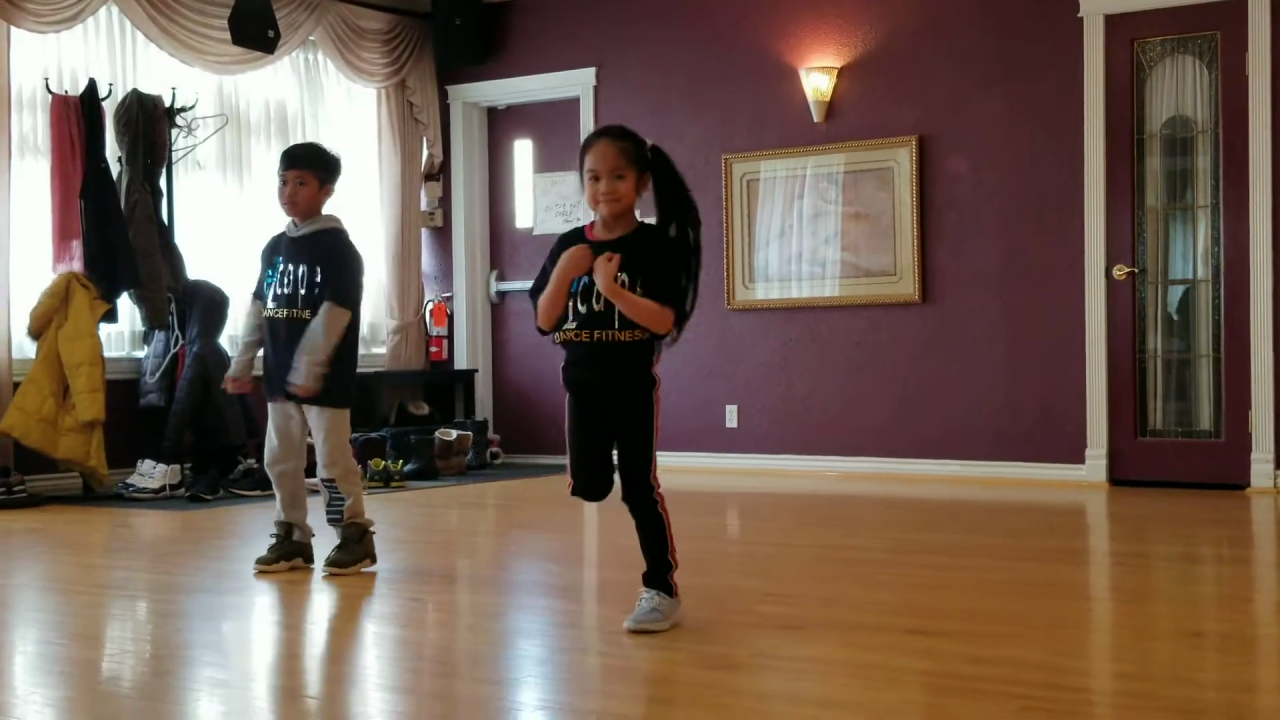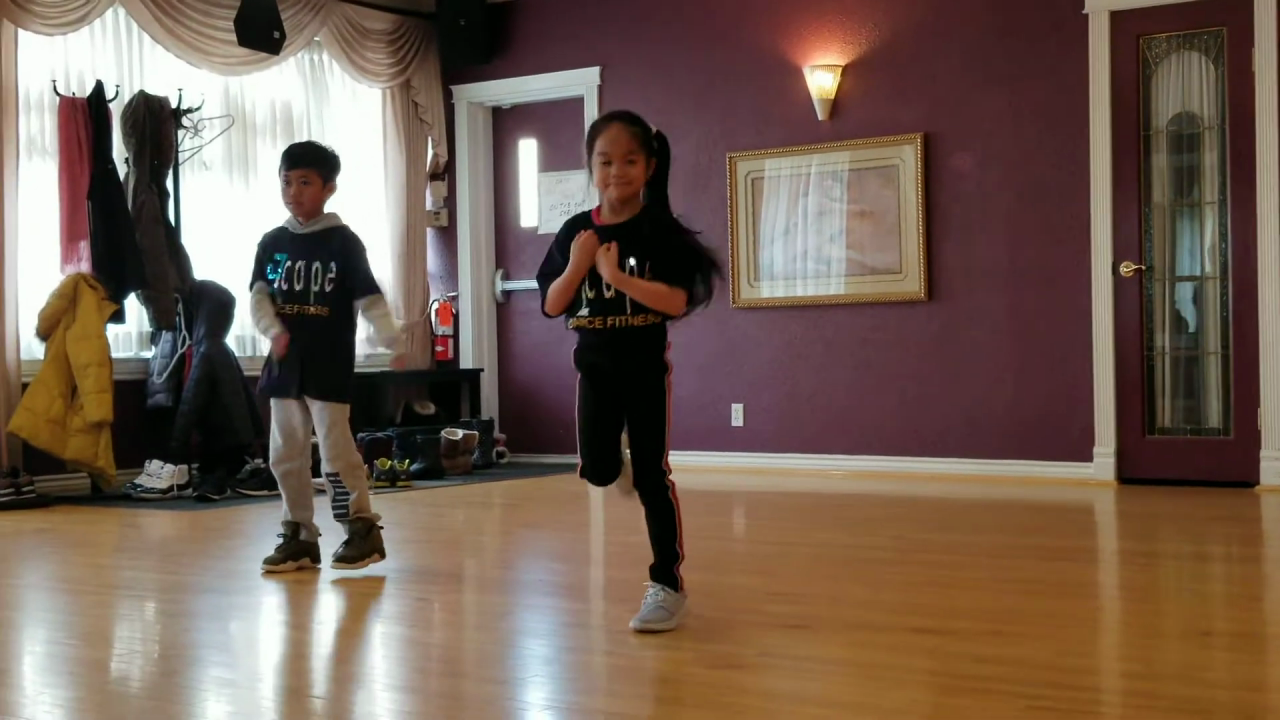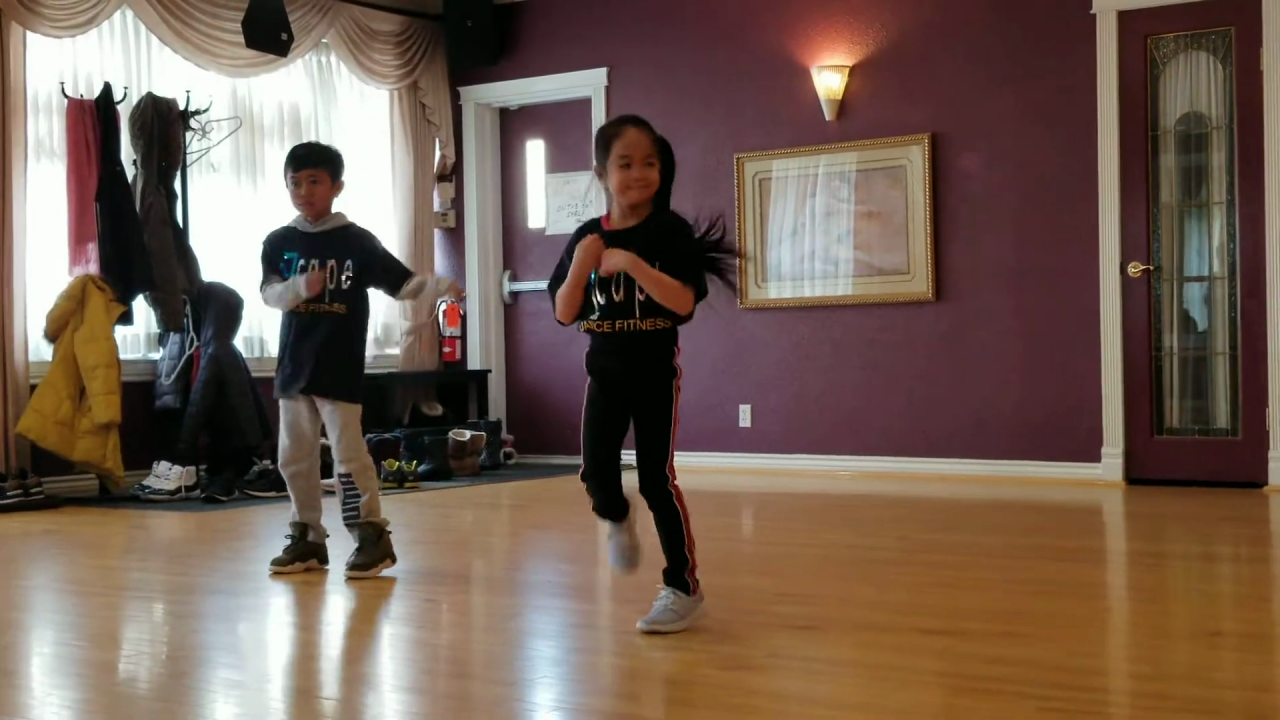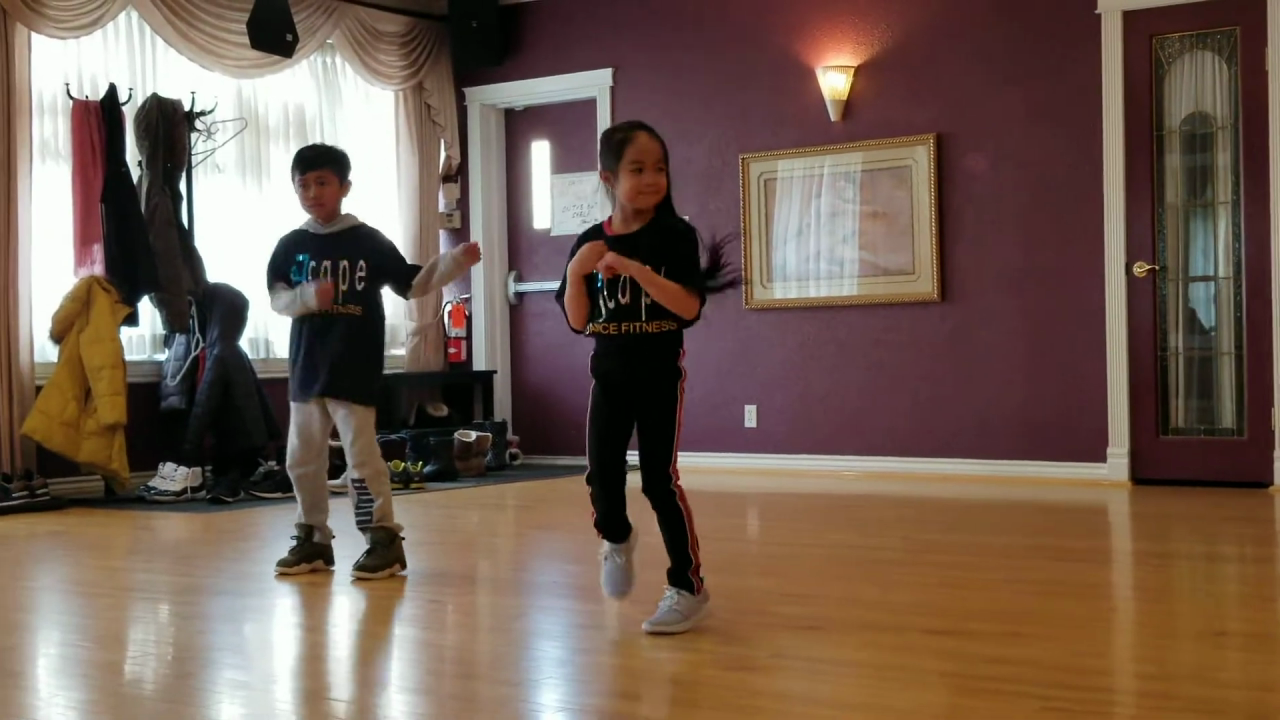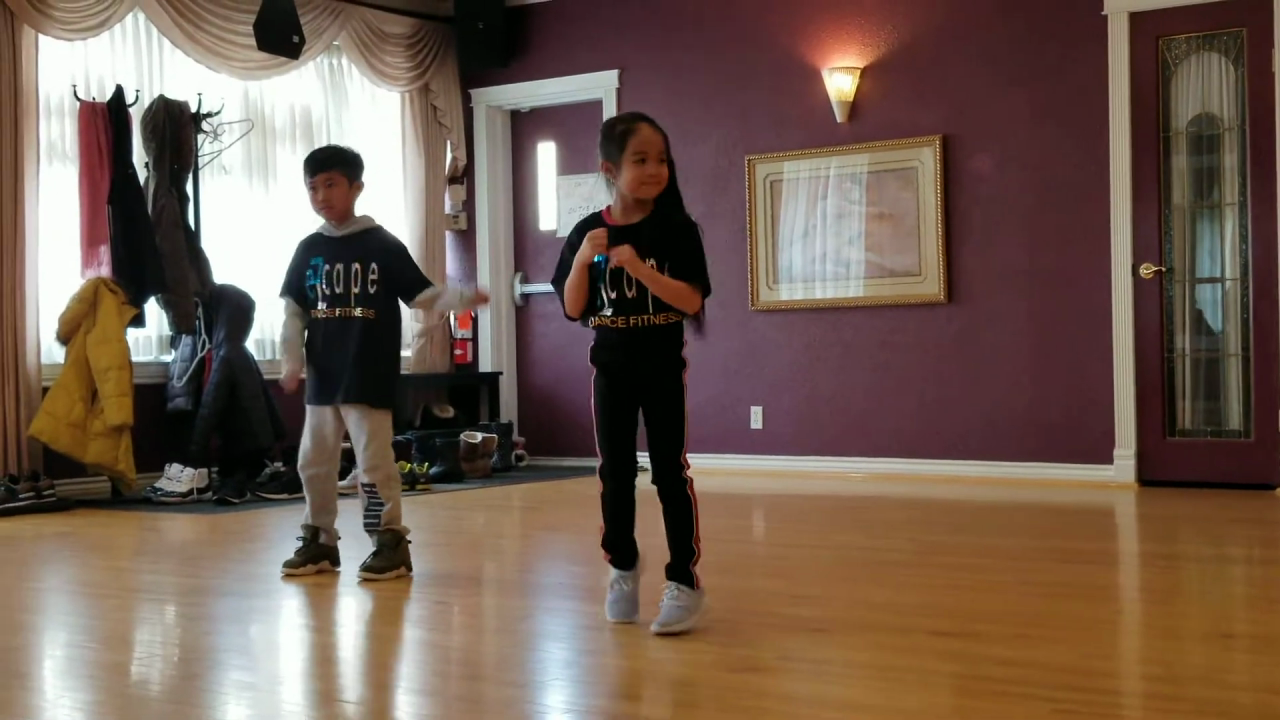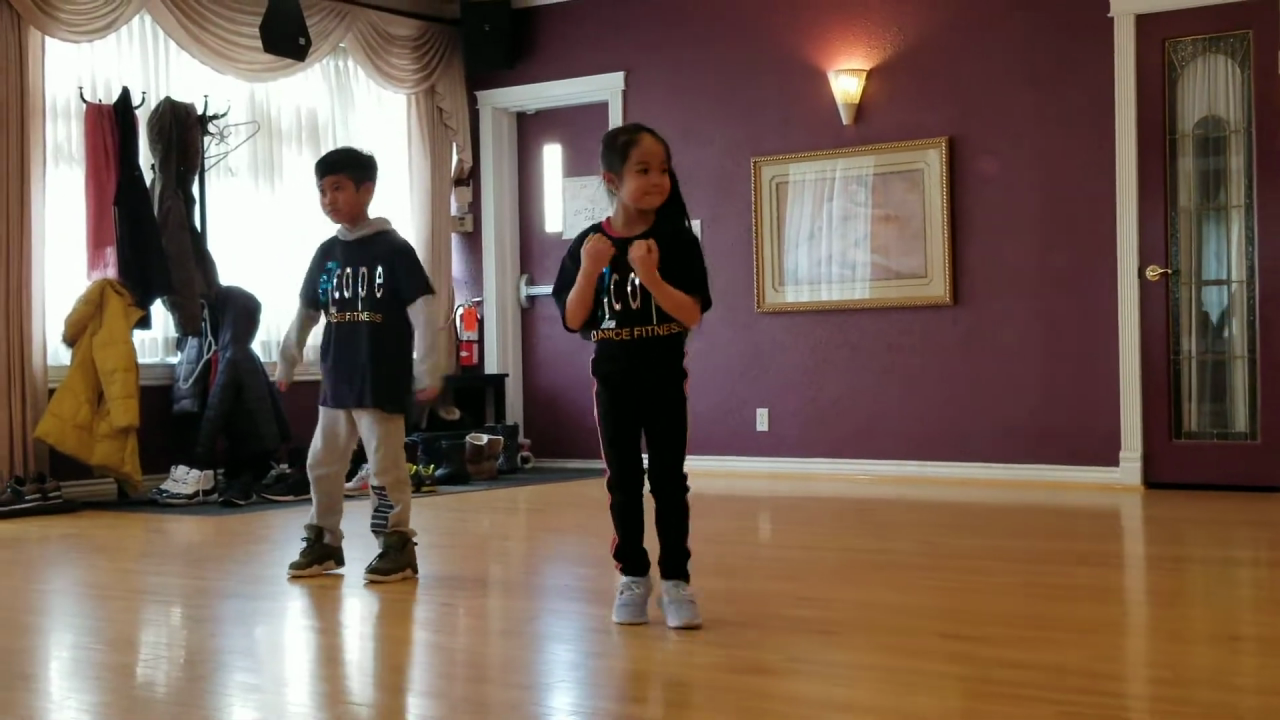
dt=0.1s
person 1, frame 1
left shoulder: (656, 245)
right shoulder: (568, 246)
left elbow: (666, 322)
right elbow: (545, 321)
left wrist: (612, 289)
right wrist: (562, 276)
left hip: (634, 382)
right hip: (582, 382)
left knee: (639, 486)
right knee: (588, 483)
left ankle: (661, 588)
right ankle: (595, 476)
person 1, frame 2
left shoulder: (663, 229)
right shoulder: (576, 231)
left elbow: (679, 302)
right elbow: (551, 307)
left wrist: (620, 277)
right wrist: (577, 266)
left hip: (646, 365)
right hip: (594, 364)
left knee: (651, 473)
right knee: (594, 465)
left ankle: (668, 583)
right ankle: (614, 463)
person 1, frame 3
left shoulder: (671, 230)
right shoulder: (586, 237)
left elbow: (684, 301)
right elbow: (563, 314)
left wrist: (632, 265)
right wrist: (578, 269)
left hip: (656, 370)
right hip: (604, 370)
left knee: (657, 478)
right knee: (595, 473)
left ankle: (682, 586)
right ankle: (618, 519)
person 1, frame 4
left shoulder: (675, 235)
right shoulder: (590, 243)
left elbow: (690, 307)
right elbow: (577, 322)
left wrist: (634, 271)
right wrist: (574, 276)
left hip: (660, 372)
right hip: (609, 372)
left knee: (660, 480)
right knee: (601, 476)
left ankle: (686, 586)
right ankle: (616, 538)
person 1, frame 5
left shoulder: (676, 227)
right shoulder: (587, 232)
left elbow: (692, 301)
right elbow: (573, 310)
left wrist: (638, 267)
right wrist: (581, 262)
left hip: (662, 365)
right hip: (610, 366)
left knee: (670, 471)
right knee: (614, 471)
left ankle: (684, 582)
right ankle: (622, 568)
person 1, frame 6
left shoulder: (678, 238)
right shoulder: (589, 244)
left elbow: (692, 315)
right elbow: (572, 320)
left wrist: (650, 277)
right wrist: (588, 273)
left hip: (664, 376)
right hip: (611, 377)
left knee: (668, 480)
right knee: (623, 480)
left ankle: (675, 580)
right ankle: (632, 576)
person 2, frame 1
left shoulder: (336, 245)
right shoulder: (275, 246)
left elbow: (335, 313)
right elbow: (260, 308)
left wrist: (310, 369)
right wrist: (242, 361)
left hip: (324, 376)
right hip: (280, 374)
left knee: (333, 458)
right knee: (281, 459)
left ankle: (356, 537)
right ankle: (293, 537)
person 2, frame 2
left shoulder: (344, 243)
right shoulder: (272, 243)
left elbow: (370, 298)
right elbow: (258, 299)
left wrist: (392, 339)
right wrist: (273, 330)
left hip: (328, 370)
right hip: (282, 369)
left knee: (337, 452)
right knee: (286, 458)
left ankle: (364, 532)
right ankle: (300, 538)
person 2, frame 3
left shoulder: (358, 241)
right shoulder: (279, 242)
left elbow: (401, 283)
right elbow: (271, 294)
left wrist: (438, 284)
right wrist: (301, 286)
left hip: (342, 371)
right hip: (295, 367)
left knee: (349, 455)
right knee: (295, 458)
left ankle: (373, 538)
right ankle: (306, 537)
person 2, frame 4
left shoulder: (369, 242)
right shoulder: (290, 246)
left elbow: (412, 282)
right elbow: (278, 298)
left wrist: (450, 264)
right wrist: (310, 296)
left hip: (355, 372)
right hip: (308, 372)
left knee: (363, 457)
right knee: (303, 460)
left ankle: (385, 541)
right ankle: (313, 539)
person 2, frame 5
left shoulder: (382, 244)
right shoulder: (308, 249)
left elbow: (419, 293)
right elbow: (293, 310)
left wrist: (460, 297)
right wrist: (291, 362)
left hip: (370, 376)
right hip: (322, 376)
left knee: (374, 461)
right knee: (314, 462)
left ankle: (391, 542)
right ankle: (319, 540)
person 2, frame 6
left shoulder: (392, 248)
right shoulder: (327, 252)
left elbow: (419, 309)
right elbow: (307, 309)
left wrist: (426, 368)
right wrist: (287, 359)
left hip: (382, 378)
right hip: (340, 378)
left knee: (386, 463)
right knee: (323, 462)
left ankle: (397, 545)
right ankle: (324, 541)
person 3, frame 1
left shoulder: (198, 353)
right shoulder: (213, 351)
left elbow: (183, 405)
left wrist: (167, 458)
left hip: (212, 441)
right hip: (220, 440)
person 3, frame 2
left shoulder: (205, 353)
right shoulder: (221, 351)
left elbow: (190, 404)
left wrist: (173, 458)
left hip: (220, 438)
right hip: (231, 438)
person 3, frame 3
left shoulder: (213, 355)
right shoulder: (228, 352)
left elbow: (197, 405)
left wrist: (182, 460)
left hip: (227, 440)
right hip: (238, 440)
person 3, frame 4
left shoulder: (218, 356)
right shoulder: (234, 353)
left elbow: (203, 407)
left wrist: (187, 461)
left hip: (233, 440)
right hip: (244, 439)
person 3, frame 5
left shoulder: (225, 357)
right shoulder: (241, 354)
left elbow: (210, 408)
left wrist: (194, 461)
left hip: (239, 441)
right hip: (250, 441)
person 3, frame 6
left shoulder: (231, 359)
right shoulder: (247, 357)
left elbow: (216, 410)
left wrist: (199, 466)
left hip: (246, 444)
right hip: (256, 444)
